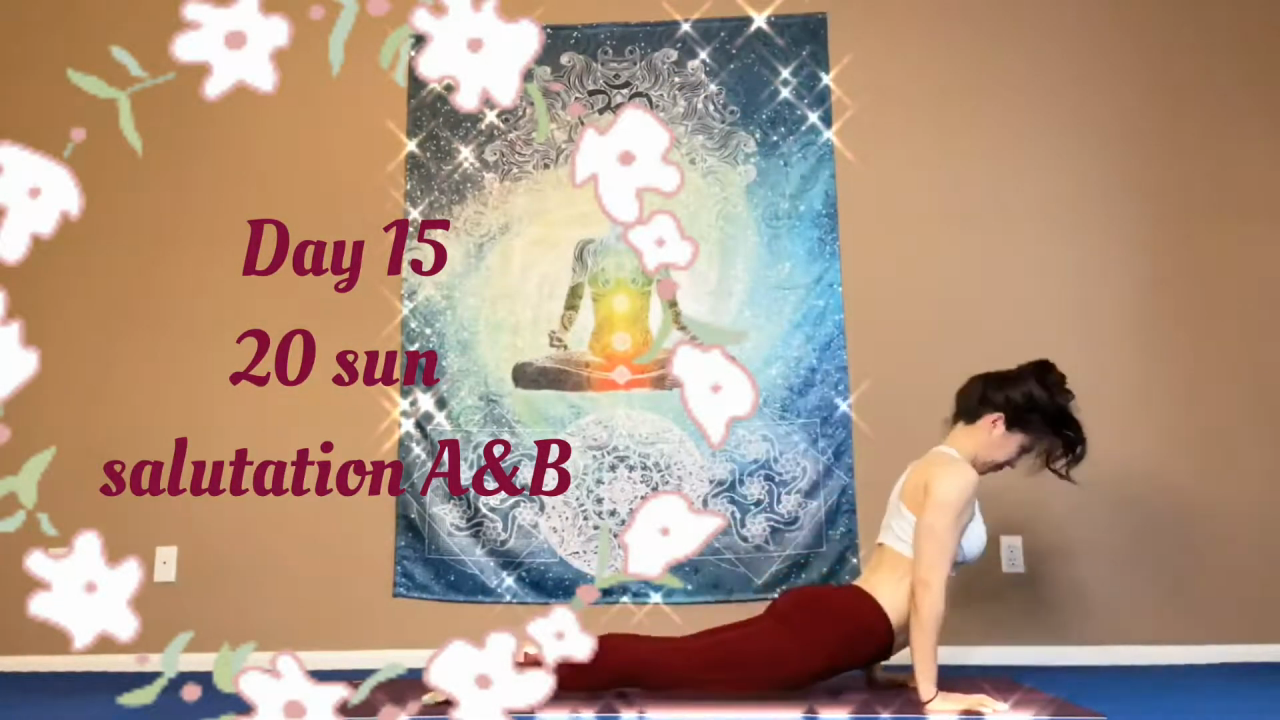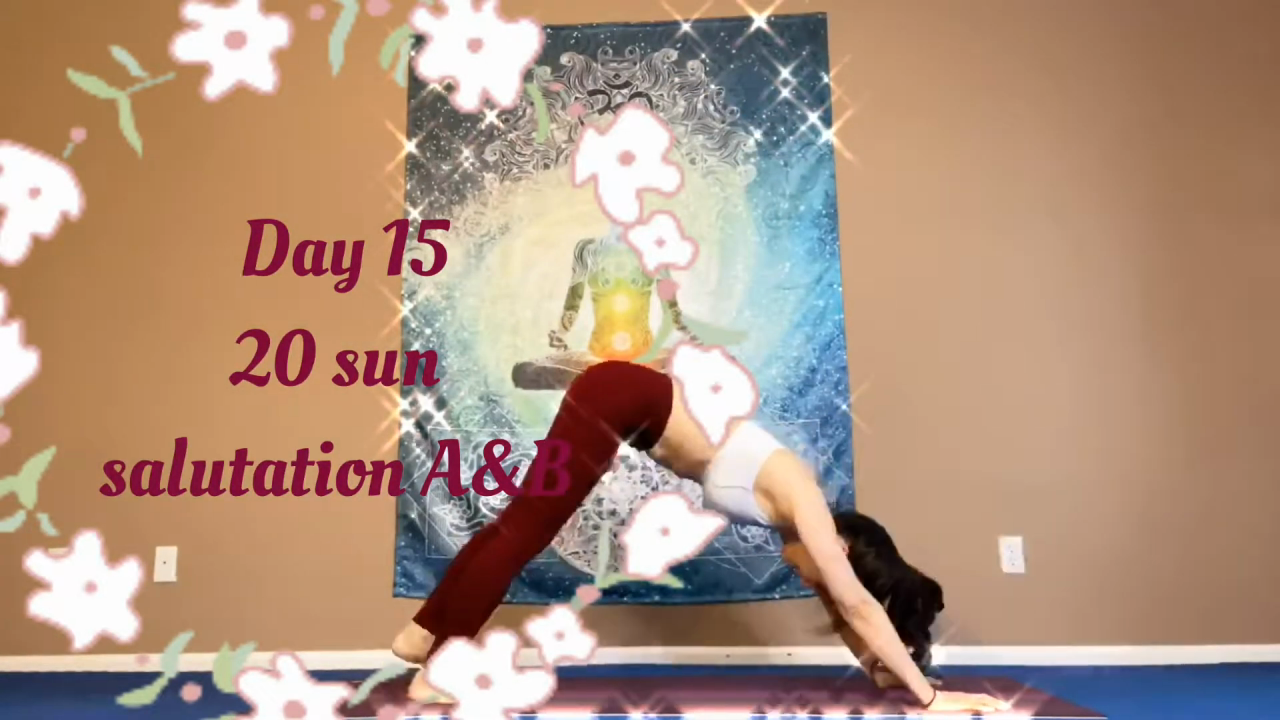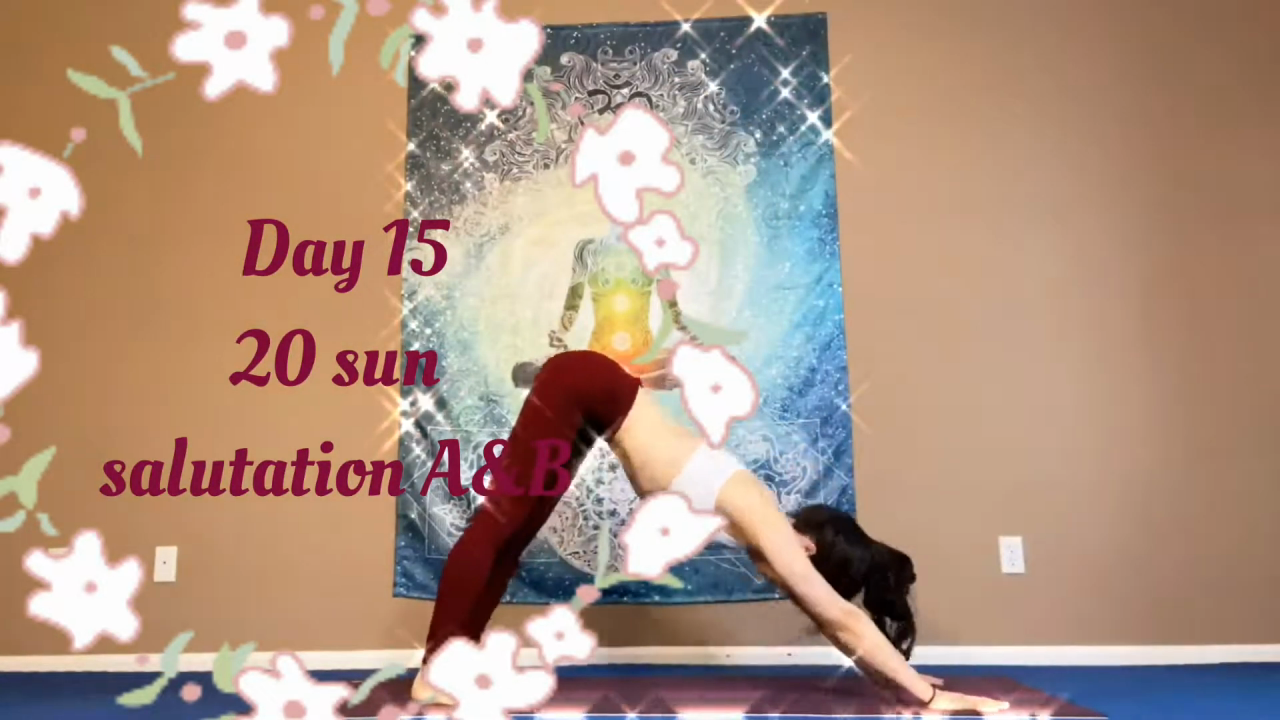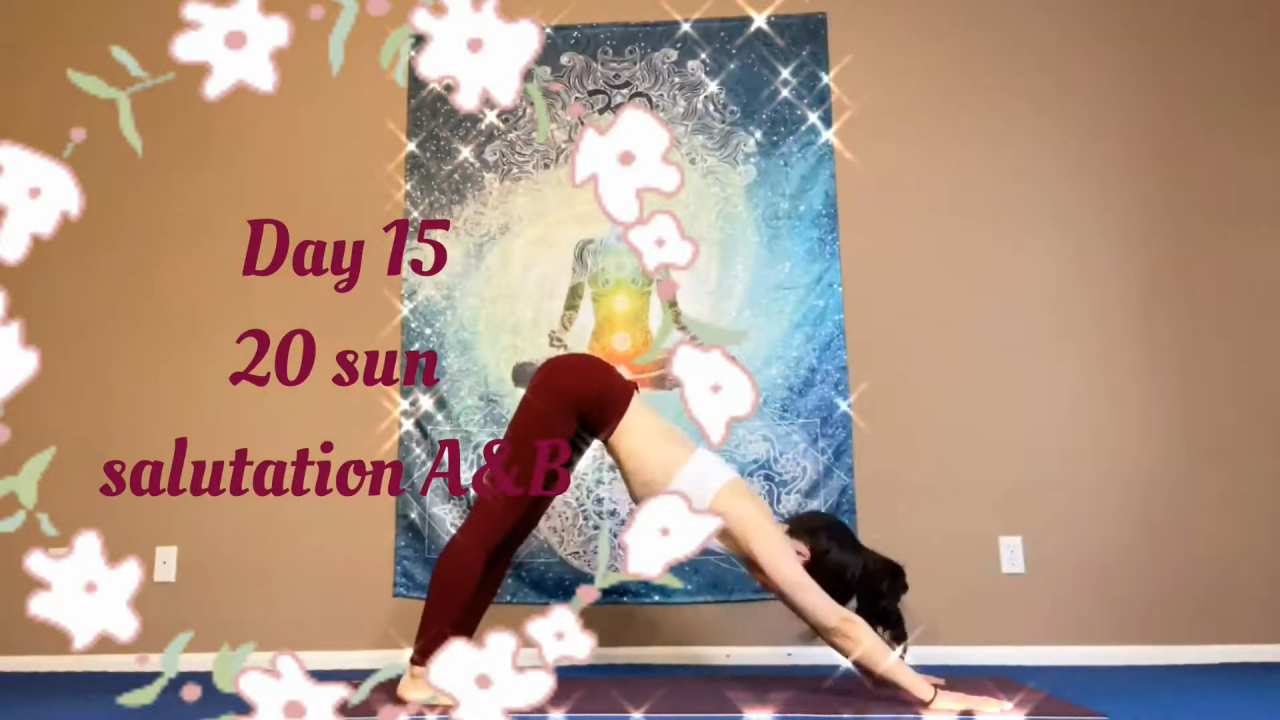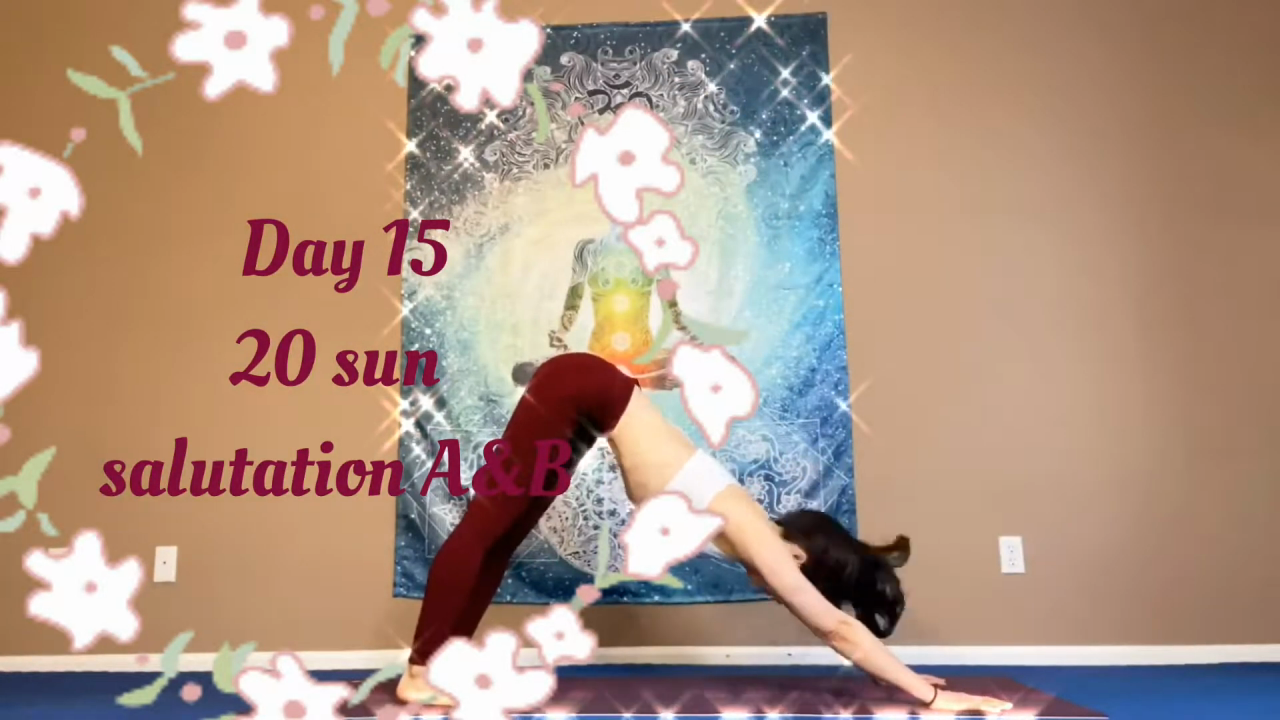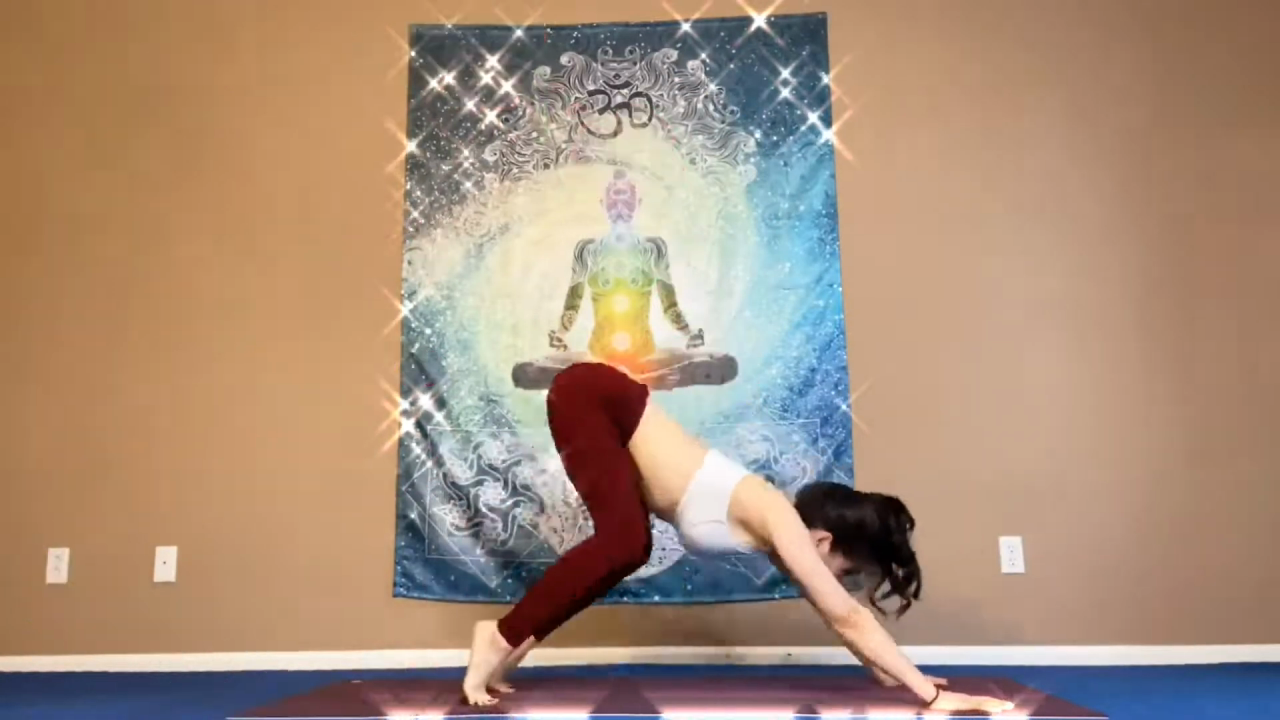
dt=0.3s
person 1, frame 1
left shoulder: (937, 470)
right shoulder: (955, 478)
right elbow: (928, 590)
left wrist: (872, 662)
left hip: (836, 614)
right hip: (841, 621)
left knee: (702, 660)
right knee: (684, 668)
right ankle: (529, 672)
person 1, frame 2
left shoulder: (798, 505)
right shoulder: (799, 499)
left elbow: (845, 601)
right elbow: (858, 603)
left wrist: (877, 667)
left hip: (627, 401)
right hip: (623, 398)
left knee: (526, 529)
right knee: (525, 528)
left ankle: (432, 639)
right ankle: (429, 637)
person 1, frame 3
left shoulder: (768, 530)
right shoulder: (762, 524)
left elbow: (839, 619)
right elbow: (842, 619)
left hip: (595, 395)
right hip: (578, 386)
left knee: (512, 533)
right knee: (497, 528)
right ankle: (433, 672)
person 1, frame 4
left shoulder: (761, 531)
right shoulder: (756, 532)
left elbow: (833, 623)
right elbow: (838, 624)
left hip: (589, 398)
right hip: (575, 392)
left knee: (504, 533)
right knee: (489, 529)
left ankle: (440, 662)
person 1, frame 5
left shoulder: (756, 531)
right shoulder: (752, 535)
left elbow: (835, 627)
right elbow: (838, 628)
left hip: (588, 399)
right hip: (576, 391)
left knee: (505, 530)
right knee: (488, 525)
right ankle: (420, 669)
person 1, frame 6
left shoulder: (777, 520)
right shoulder: (779, 522)
left elbow: (846, 616)
right elbow: (848, 617)
left hip: (610, 410)
right hip: (589, 399)
left knee: (625, 546)
right knee: (627, 543)
right ankle: (503, 639)
person 2, frame 1
right shoulder: (588, 250)
left elbow: (669, 302)
right elbow: (572, 303)
right wrist: (560, 338)
left hip: (645, 358)
right hip: (598, 359)
right knee: (524, 372)
person 2, frame 2
right shoulder: (588, 250)
left elbow: (670, 303)
right elbow: (572, 303)
left wrist: (685, 336)
right wrist: (560, 336)
left hip: (645, 357)
right hip: (598, 356)
right knee: (525, 372)
person 2, frame 3
right shoulder: (588, 249)
left elbow: (670, 302)
right elbow: (572, 305)
left wrist: (686, 334)
right wrist: (560, 336)
left hip: (645, 357)
right hip: (599, 353)
person 2, frame 4
right shoulder: (588, 250)
left elbow: (669, 301)
right elbow: (572, 303)
left wrist: (686, 335)
right wrist: (560, 335)
left hip: (645, 358)
right hip: (599, 356)
person 2, frame 5
right shoulder: (588, 250)
left elbow: (669, 300)
right elbow: (572, 303)
left wrist: (686, 335)
right wrist: (560, 337)
left hip: (645, 357)
right hip: (599, 354)
person 2, frame 6
left shoulder: (655, 249)
right shoulder: (587, 251)
left elbow: (670, 304)
right elbow: (572, 305)
left wrist: (689, 335)
right wrist: (559, 336)
left hip: (645, 355)
right hip: (599, 355)
right knee: (524, 372)
